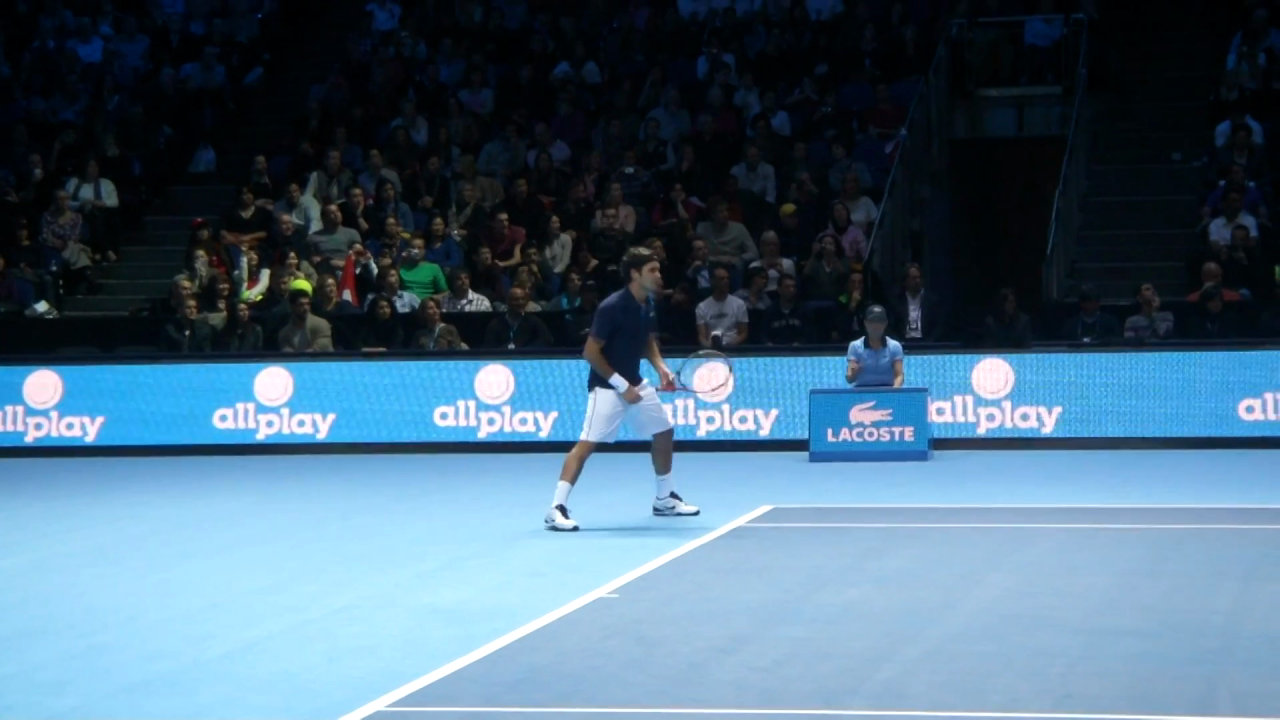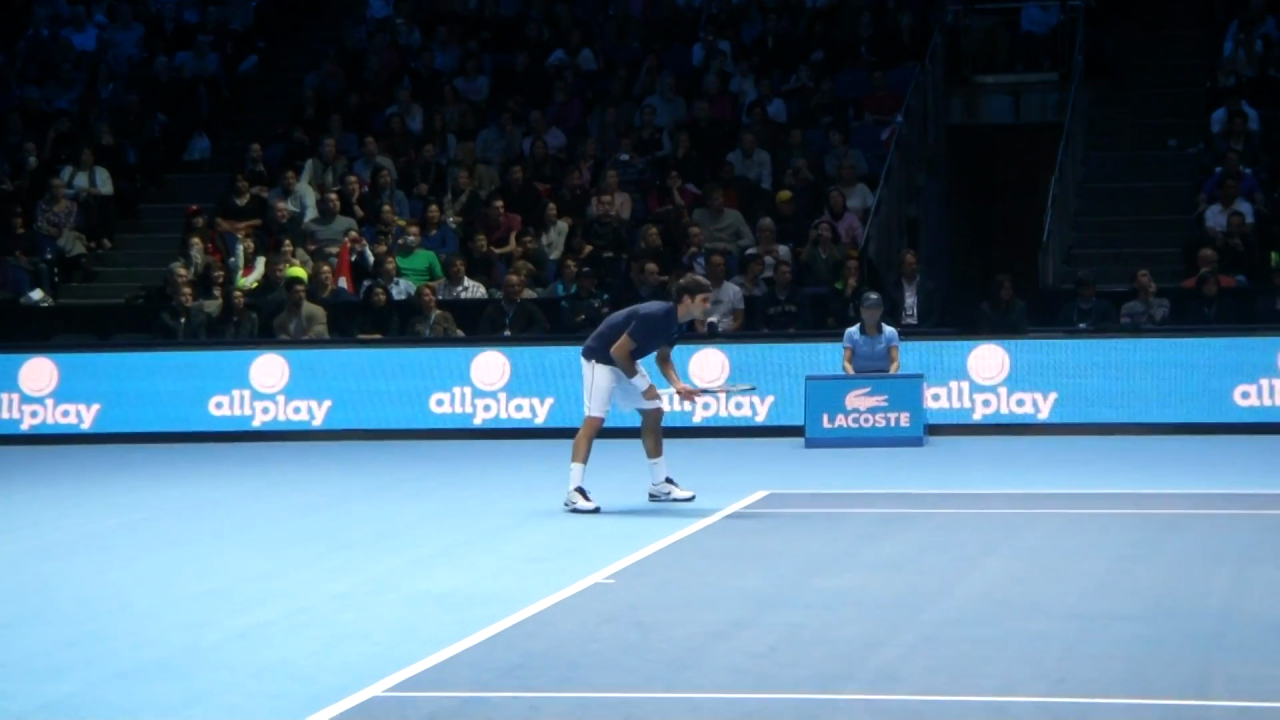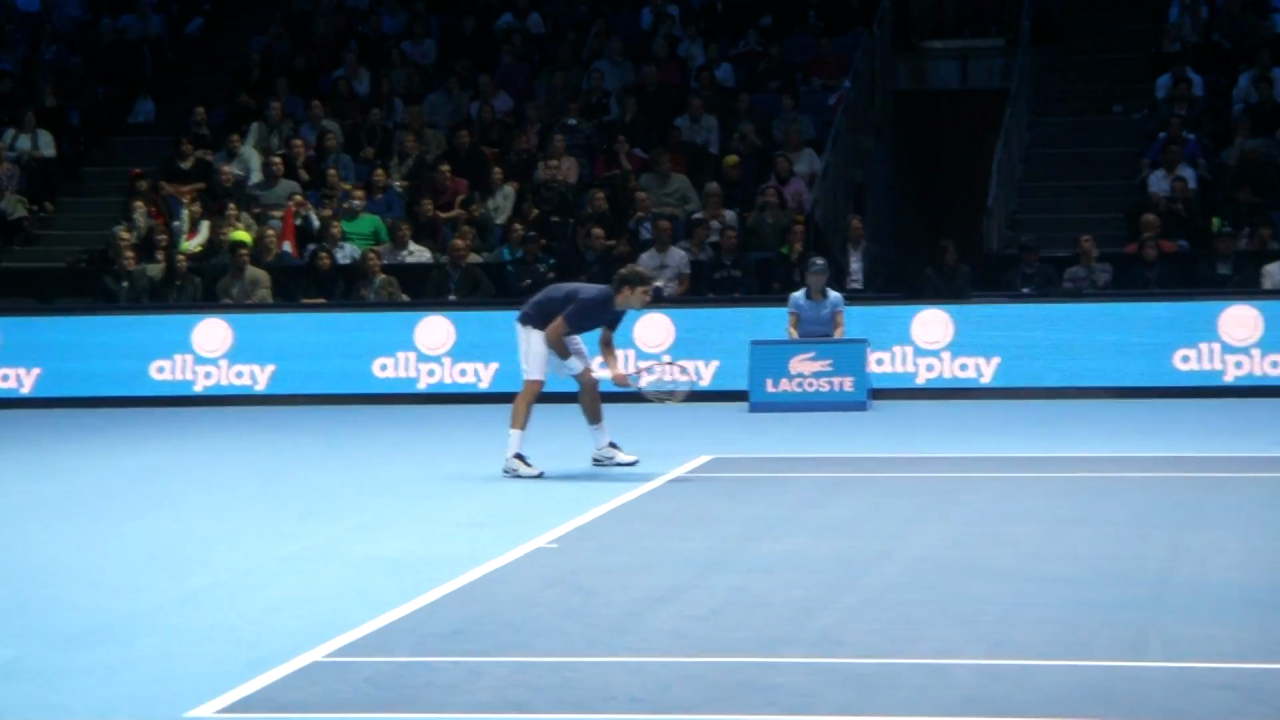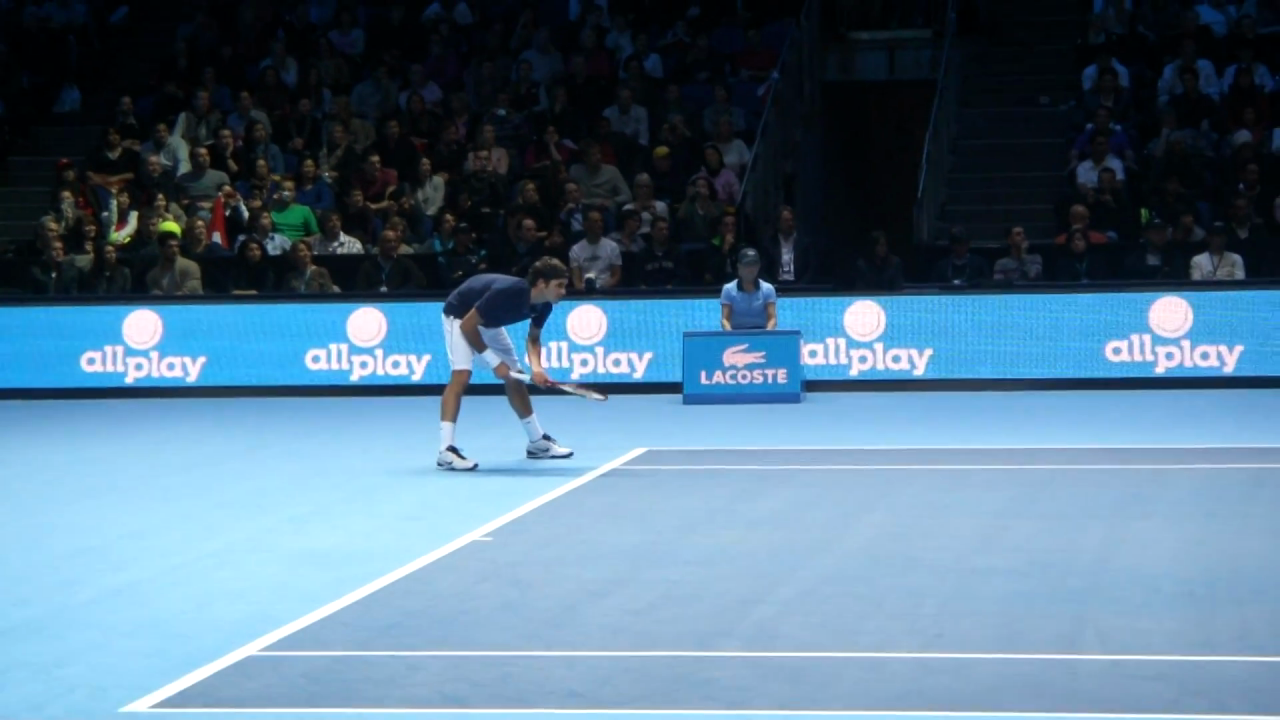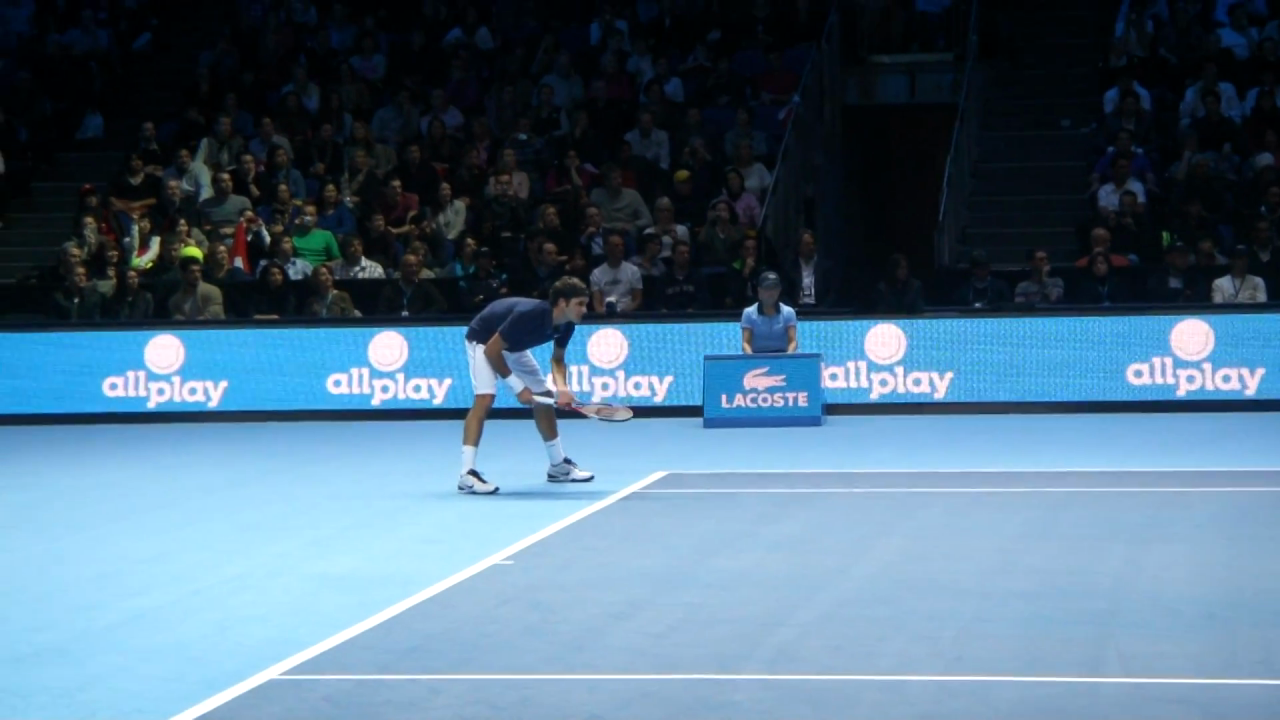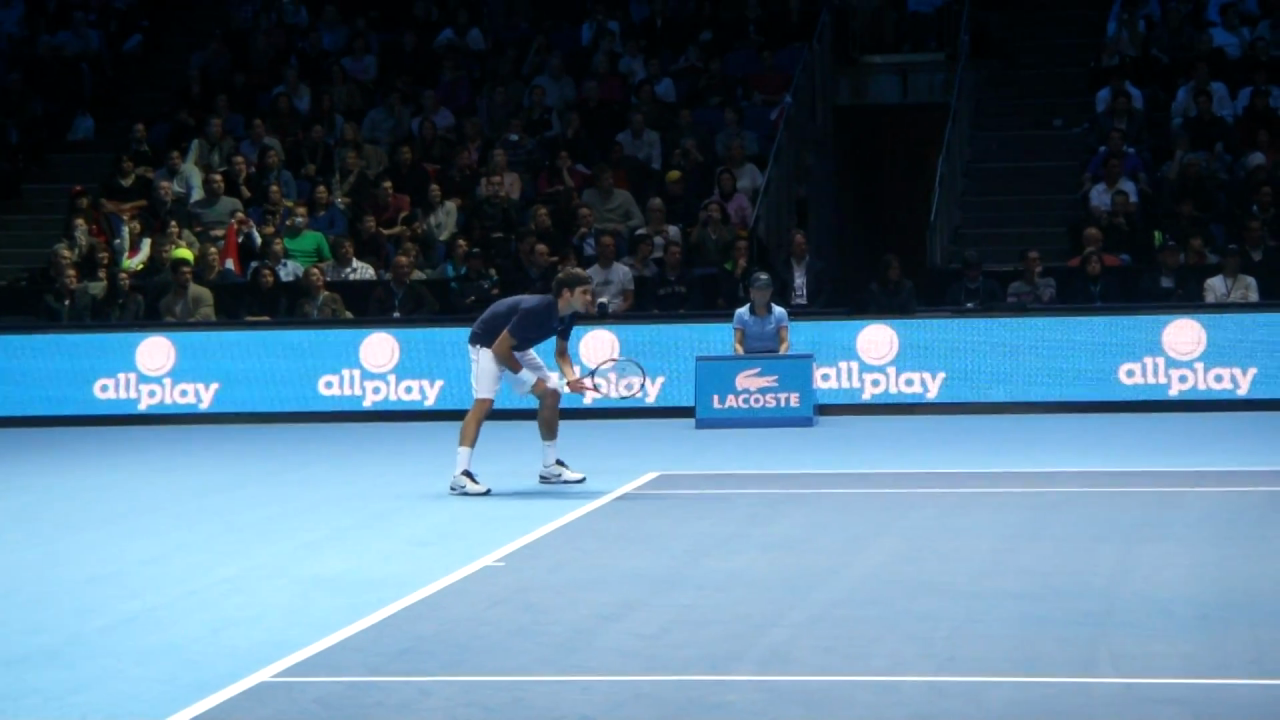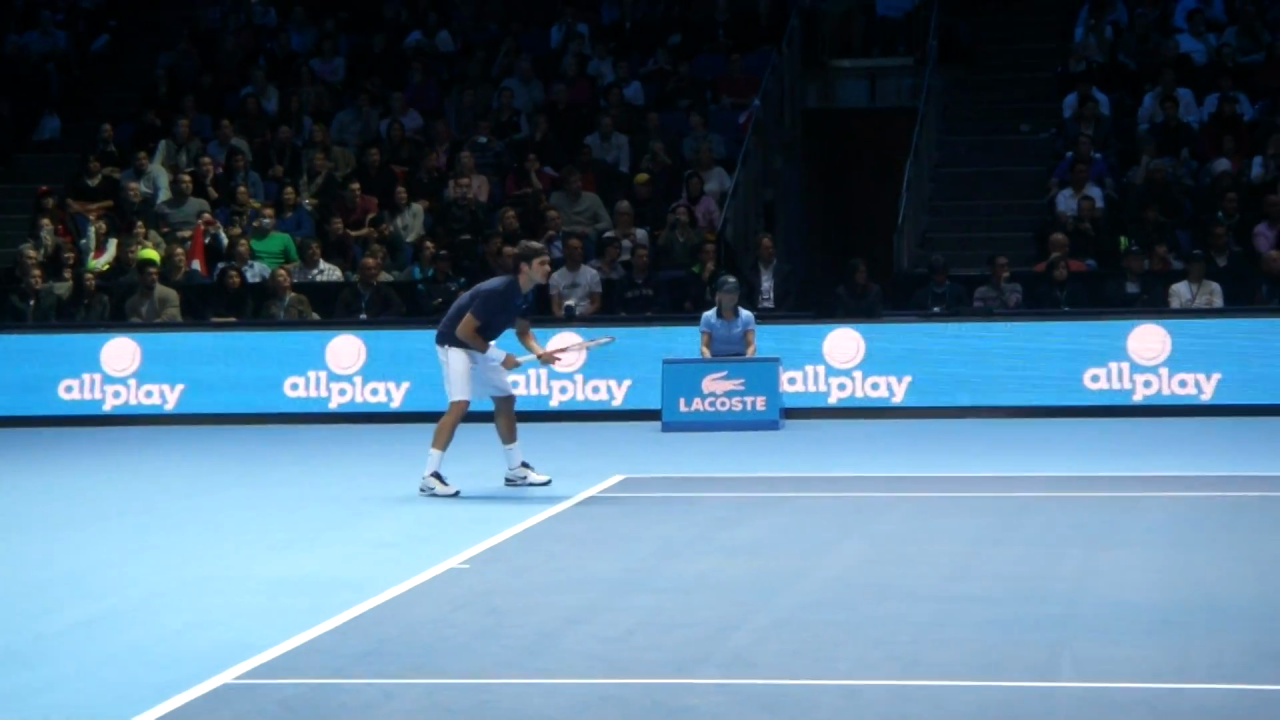
dt=0.3s
person 1, frame 1
left shoulder: (650, 303)
right shoulder: (612, 307)
right elbow: (591, 352)
left wrist: (662, 368)
right wrist: (621, 386)
left hip: (634, 382)
right hip: (607, 385)
left knee: (664, 432)
right knee: (589, 442)
left ankle: (664, 499)
right ankle: (558, 508)
person 1, frame 2
left shoulder: (677, 322)
right shoulder: (654, 315)
left elbow: (663, 357)
right elbow: (617, 351)
left wrist: (677, 384)
right wrist: (642, 385)
left hip: (627, 363)
right hip: (600, 358)
left knee: (653, 414)
right knee: (594, 420)
left ankle: (659, 484)
right ankle: (575, 491)
person 1, frame 3
left shoulder: (618, 308)
right shoulder: (592, 301)
left elbow: (605, 341)
right elbow: (552, 334)
left wrist: (615, 370)
right wrist: (577, 367)
left hip: (561, 328)
right hip: (536, 324)
left knee: (590, 382)
right knee: (534, 384)
left ankle: (603, 449)
right ankle: (513, 458)
person 1, frame 4
left shoulder: (543, 305)
right shoulder: (506, 292)
left elbow: (533, 339)
right elbow: (468, 325)
left wrist: (536, 369)
right wrist: (494, 362)
left hip: (489, 322)
right hip: (461, 316)
left knee: (514, 376)
right knee: (461, 375)
left ankle: (537, 441)
right ankle: (446, 451)
person 1, frame 5
left shoulder: (566, 324)
right shoulder: (528, 315)
left elbow: (557, 360)
right elbow: (491, 350)
left wrist: (562, 388)
right wrist: (518, 387)
left hip: (514, 347)
right hip: (484, 340)
left knee: (544, 397)
right knee: (485, 399)
left ankle: (558, 465)
right ankle: (467, 474)
person 1, frame 6
left shoulder: (568, 315)
right shoulder: (534, 310)
left elbow: (561, 352)
right elbow: (499, 349)
left wrist: (571, 378)
right wrist: (531, 380)
left hip: (517, 347)
right hip: (488, 344)
left knee: (551, 394)
right knee: (484, 403)
left ankle: (550, 467)
right ankle: (461, 475)
person 1, frame 7
left shoulder: (526, 292)
right shoulder: (496, 291)
left elbow: (522, 329)
right elbow: (463, 331)
left wrist: (537, 350)
right wrist: (500, 356)
left hip: (481, 344)
right hip: (455, 342)
left knee: (505, 400)
right knee: (460, 405)
left ankle: (516, 469)
right ankle: (430, 477)
